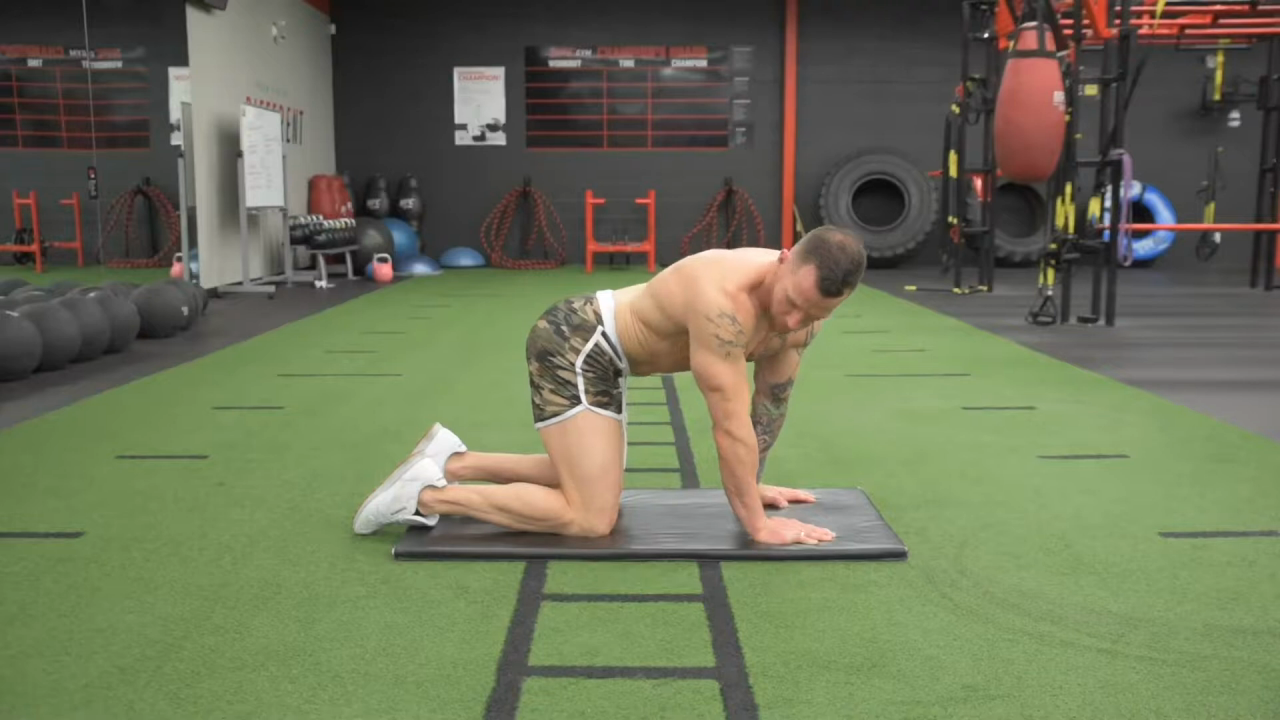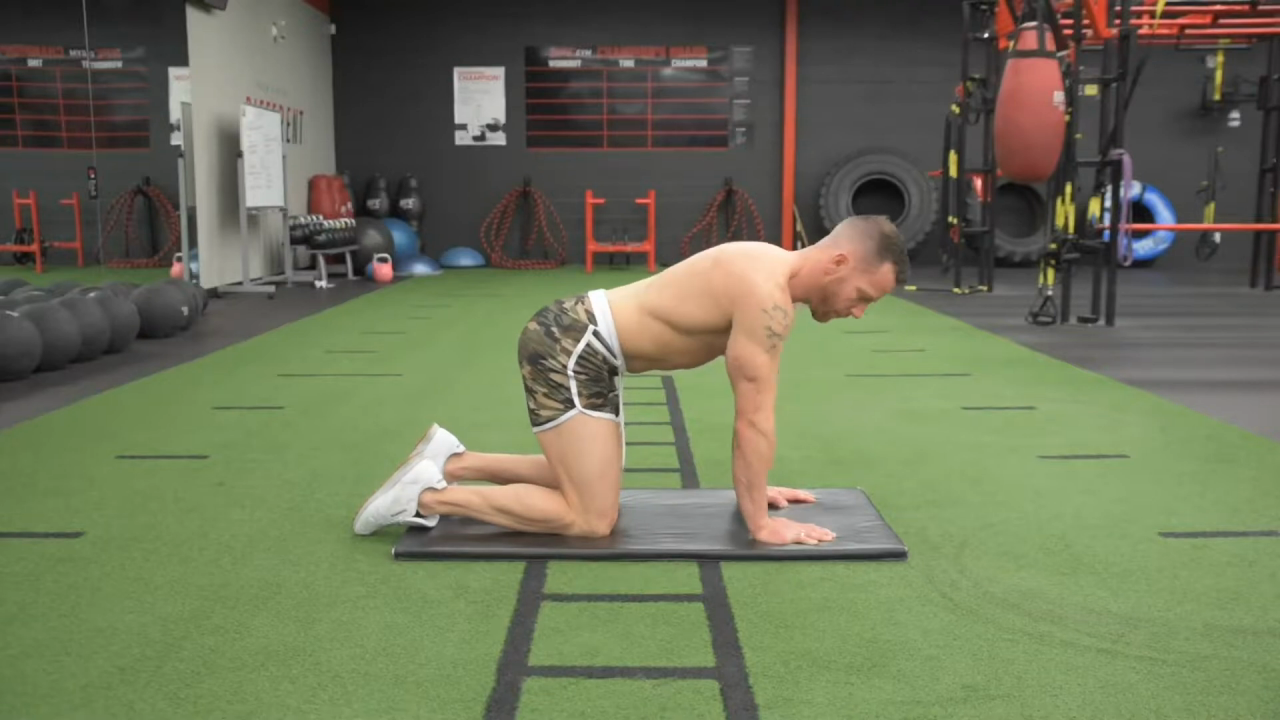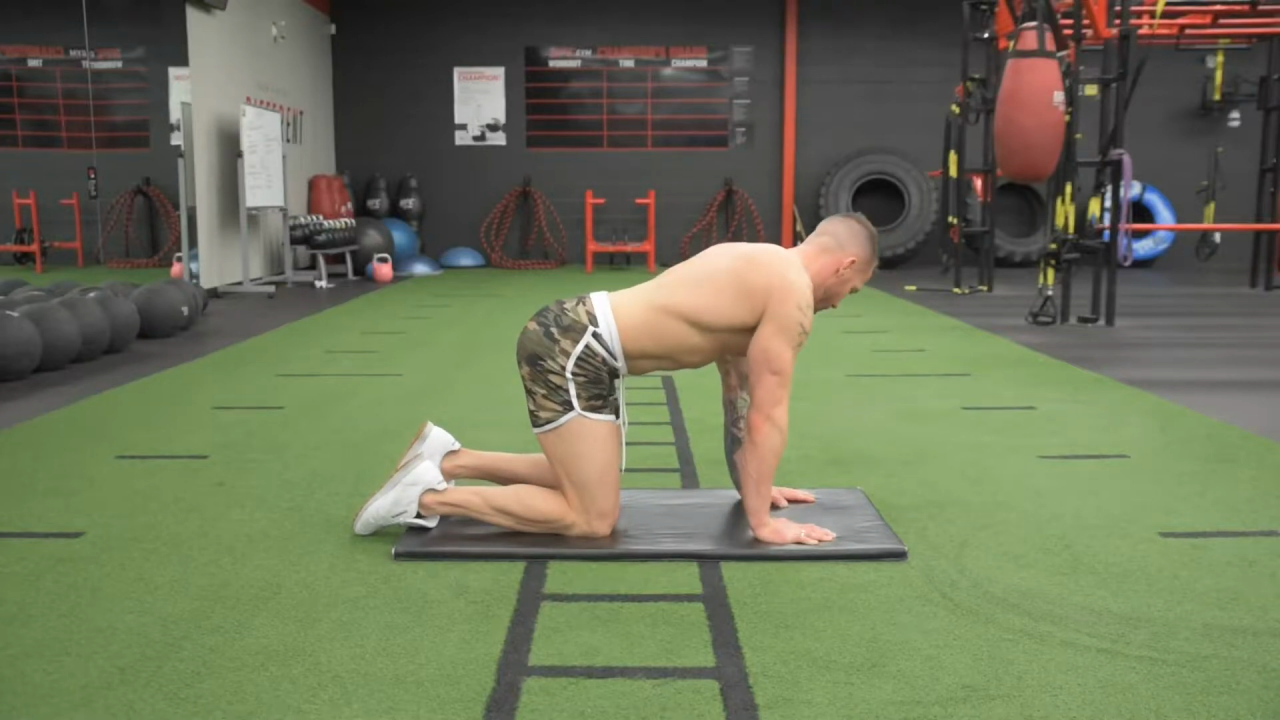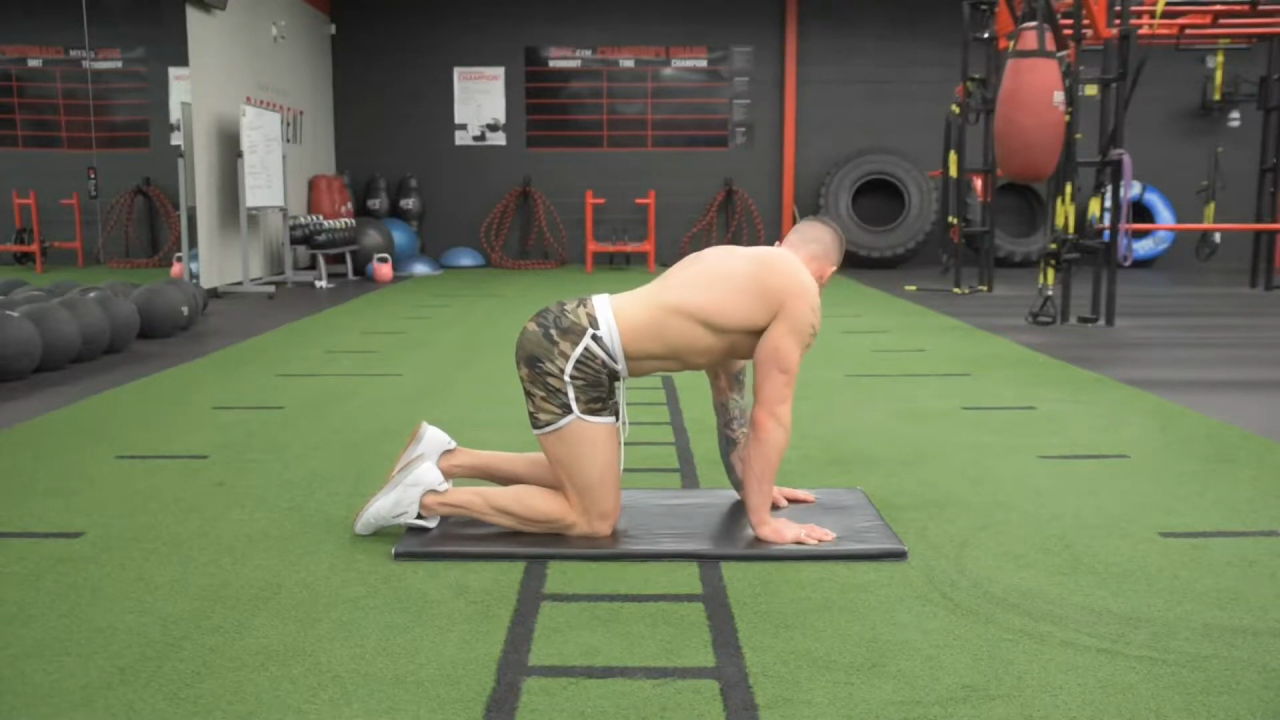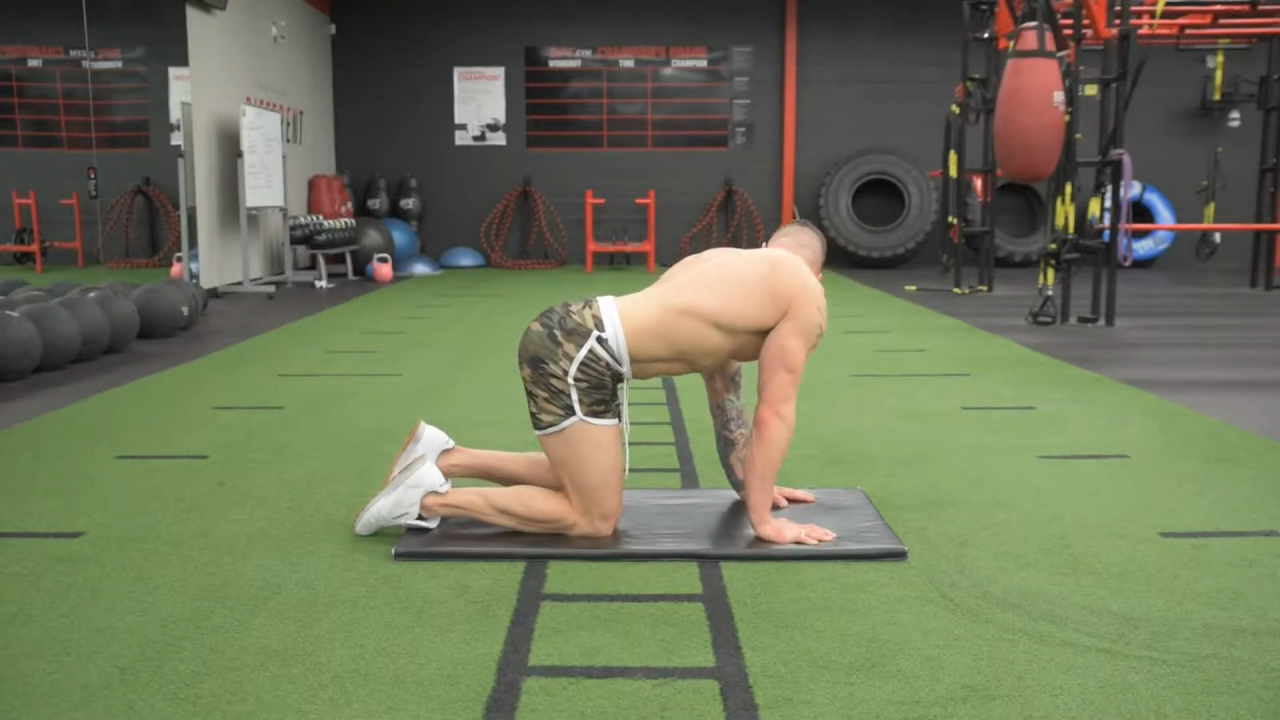
dt=0.4s
person 1, frame 1
left shoulder: (804, 310)
right shoulder: (723, 299)
left elbow: (771, 403)
right elbow: (732, 427)
left wrist: (751, 485)
right wrist: (758, 522)
left hip: (598, 354)
right hip: (571, 346)
left knee: (589, 480)
right knee: (592, 518)
left ankle: (453, 461)
right ankle: (426, 494)
person 1, frame 2
left shoulder: (780, 283)
right shoulder: (767, 294)
left elbow: (761, 400)
right elbow: (754, 419)
left wrist: (754, 485)
right wrist: (759, 522)
left hip: (581, 345)
right hip: (565, 348)
left knee: (587, 479)
right knee: (593, 519)
left ankle: (452, 463)
right ankle: (428, 495)
person 1, frame 3
left shoulder: (759, 271)
right shoulder: (792, 291)
left elbow: (739, 392)
right elbow: (768, 416)
left wrist: (752, 486)
right wrist: (762, 519)
left hip: (572, 339)
right hip: (570, 353)
left knee: (584, 479)
right knee: (593, 520)
left ankle: (448, 459)
right ankle: (427, 496)
person 1, frame 4
left shoulder: (748, 267)
right shoulder: (800, 296)
left elbow: (729, 393)
right elbow: (770, 415)
left wrist: (750, 486)
right wrist: (762, 519)
left hip: (566, 336)
right hip: (571, 355)
left knee: (583, 478)
right knee: (594, 520)
left ankle: (445, 459)
right ankle: (428, 496)
person 1, frame 5
left shoulder: (734, 263)
right shoulder: (806, 297)
left elbow: (725, 395)
right elbow: (776, 413)
left wrist: (751, 485)
right wrist: (763, 518)
left hip: (569, 335)
right hip: (577, 356)
left knee: (583, 479)
right knee: (595, 520)
left ankle: (443, 458)
right ankle: (427, 497)
